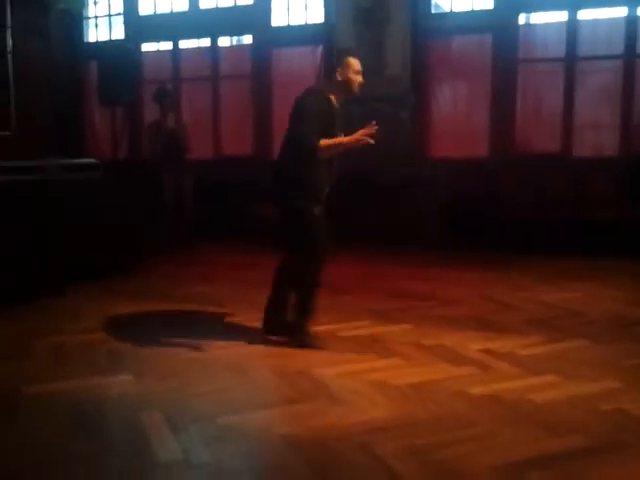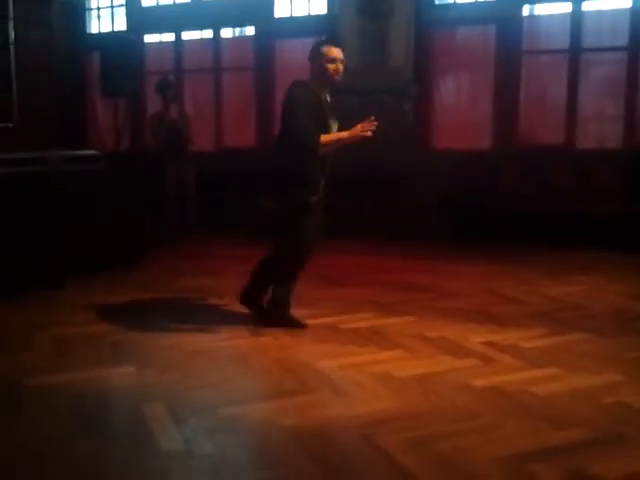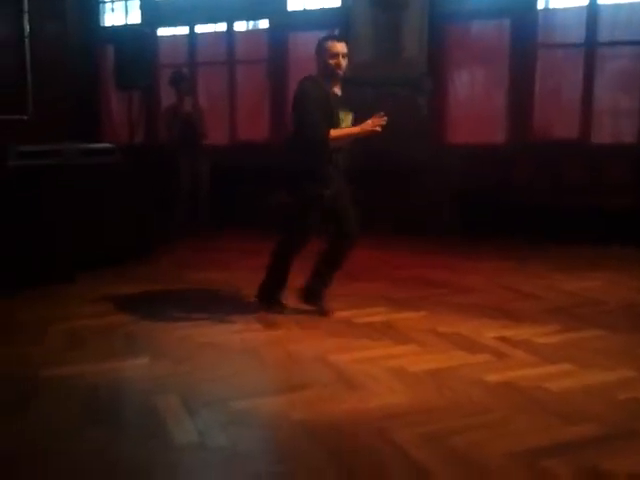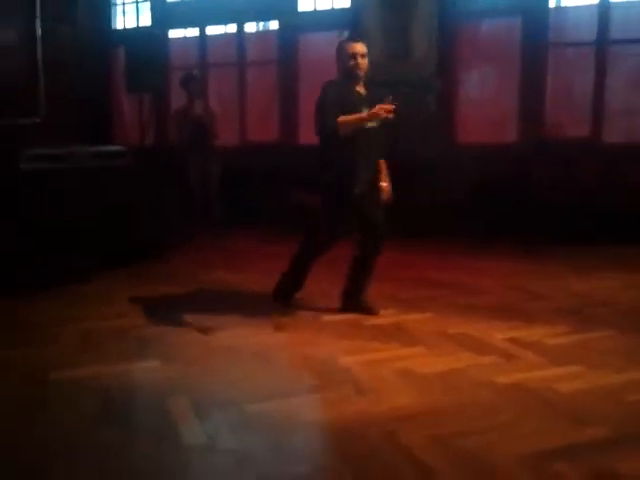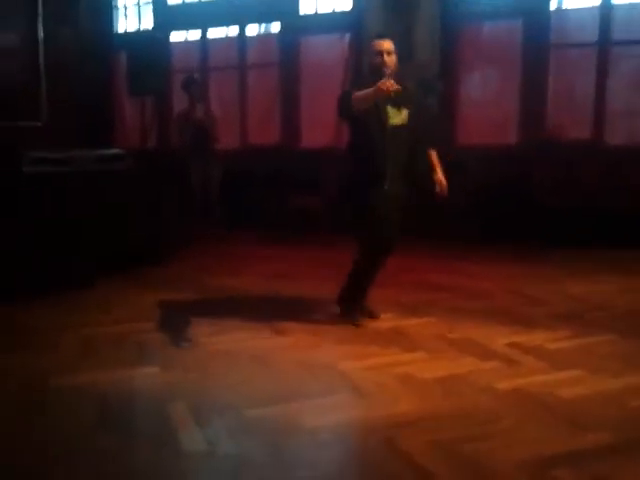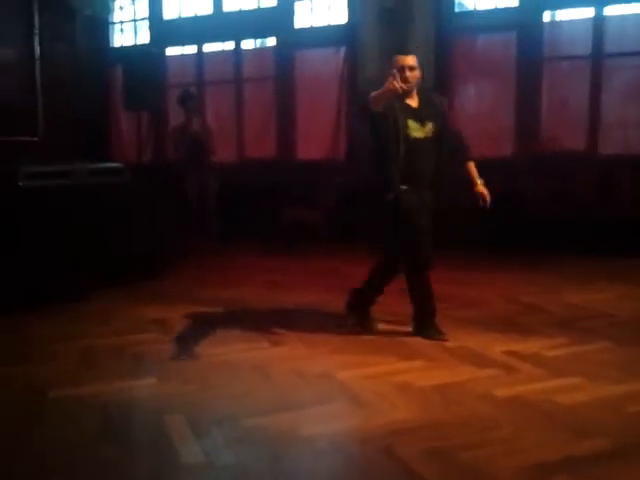
dt=0.2s
person 1, frame 1
left shoulder: (328, 106)
right shoulder: (312, 102)
right elbow: (306, 148)
right wrist: (350, 141)
left hip: (310, 194)
right hip: (300, 194)
left knee: (298, 258)
right knee: (309, 259)
left ankle: (277, 319)
right ankle: (297, 323)
person 1, frame 2
left shoulder: (324, 98)
right shoulder: (302, 95)
right elbow: (306, 143)
right wrist: (348, 135)
left hip: (311, 185)
right hip: (298, 185)
left knee: (297, 247)
right knee: (291, 247)
left ankle: (277, 308)
right ankle: (255, 295)
person 1, frame 3
left shoulder: (339, 93)
right shoulder: (309, 91)
right elbow: (316, 138)
right wrist: (360, 129)
left hip: (334, 179)
right hip: (313, 180)
left knee: (347, 234)
right knee: (295, 238)
left ankle: (314, 290)
right ankle: (269, 293)
person 1, frame 4
left shoulder: (372, 95)
right shoulder: (333, 92)
right elbow: (328, 129)
left wrist: (383, 177)
right wrist: (367, 117)
left hip: (367, 181)
right hip: (342, 182)
left knee: (373, 239)
right knee: (320, 240)
left ankle: (353, 296)
right ankle: (285, 291)
person 1, frame 5
left shoulder: (407, 92)
right shoulder: (364, 91)
left elbow: (421, 134)
right elbow: (348, 106)
left wrist: (437, 170)
right wrist: (375, 92)
left hip: (394, 180)
right hip: (371, 180)
left knee: (380, 242)
right knee: (378, 241)
left ankle: (355, 299)
right ankle: (350, 299)
person 1, frame 6
left shoulder: (435, 105)
right shoulder: (387, 104)
left elbow: (456, 144)
right elbow: (372, 105)
left wrist: (477, 181)
right wrist: (387, 90)
left hip: (424, 191)
right hip: (400, 190)
left knee: (395, 255)
right knee: (420, 255)
left ankle: (359, 303)
right ankle: (425, 320)
person 2, frame 1
left shoulder: (179, 124)
right shoulder: (154, 127)
left elbow: (185, 148)
right elbow: (154, 153)
left wrist: (175, 130)
right wrist: (165, 132)
left hip: (180, 168)
right hip: (164, 170)
left knee: (185, 205)
right knee: (169, 206)
right ankle: (171, 239)
person 2, frame 2
left shoulder: (182, 115)
right shoulder: (156, 118)
left elbow: (188, 140)
right elbow: (157, 144)
left wrist: (178, 122)
right wrist: (167, 123)
left hip: (183, 159)
right hip: (167, 161)
left knee: (188, 197)
right knee: (172, 197)
right ankle: (172, 231)
person 2, frame 3
left shoulder: (196, 108)
right shoulder: (170, 111)
left elbow: (202, 134)
right elbow: (171, 137)
left wrist: (193, 115)
right wrist: (181, 117)
left hip: (197, 153)
right hip: (181, 155)
left knee: (202, 191)
right knee: (185, 191)
left ankle: (202, 225)
right ankle: (186, 225)
person 2, frame 4
left shoulder: (207, 110)
right shoulder: (180, 113)
left elbow: (214, 135)
right elbow: (181, 139)
left wrist: (204, 118)
right wrist: (192, 119)
left hip: (208, 155)
right hip: (192, 156)
left knee: (212, 193)
right knee: (196, 193)
person 2, frame 5
left shoulder: (208, 113)
right shoulder: (182, 116)
left elbow: (215, 139)
right elbow: (182, 143)
left wrist: (205, 122)
right wrist: (193, 123)
left hip: (209, 158)
right hip: (193, 160)
left knee: (213, 196)
right knee: (198, 196)
person 2, frame 6
left shoulder: (205, 127)
right shoulder: (177, 131)
left elbow: (211, 152)
right elbow: (177, 157)
left wrist: (201, 135)
right wrist: (189, 136)
left hip: (206, 171)
right hip: (189, 173)
left knee: (209, 208)
right knee: (194, 209)
